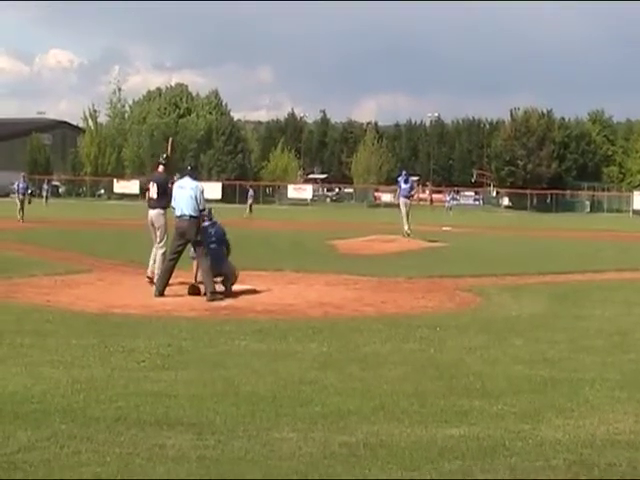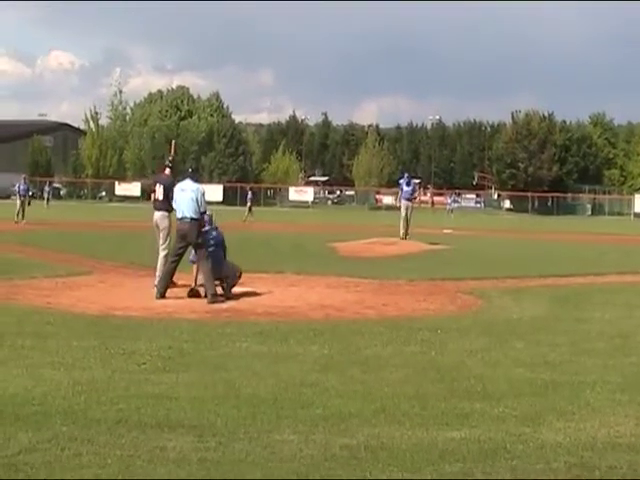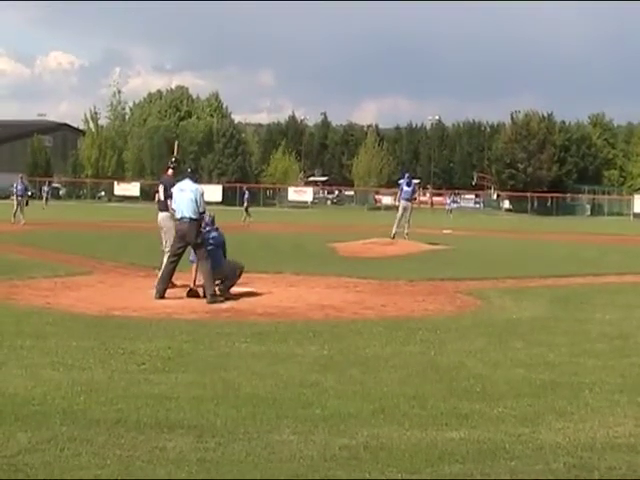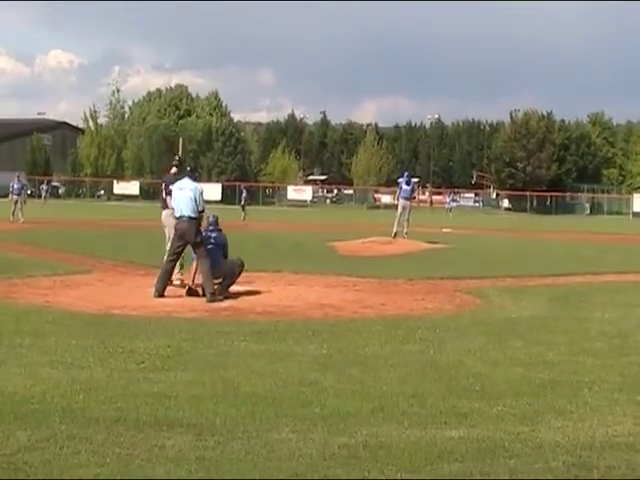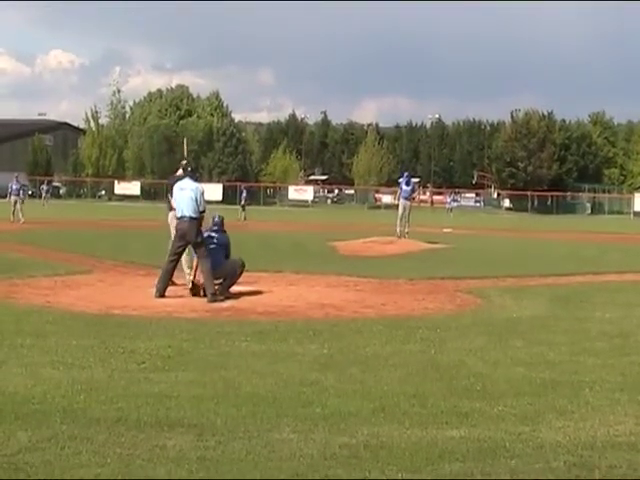
dt=0.2s
person 1, frame 1
left shoulder: (176, 185)
right shoulder: (197, 186)
left elbow: (173, 206)
right elbow: (202, 209)
right wrist: (198, 222)
left hip: (179, 222)
right hip: (192, 223)
left knee: (172, 257)
right knee: (202, 257)
left ankle: (159, 289)
right ankle: (210, 292)
person 1, frame 2
left shoulder: (177, 187)
right shoulder: (198, 188)
left elbow: (175, 208)
right elbow: (202, 211)
left wrist: (181, 217)
right wrist: (200, 225)
left hip: (180, 225)
right hip: (193, 225)
left knee: (173, 259)
right knee: (203, 259)
left ankle: (160, 291)
right ankle: (211, 294)
person 1, frame 3
left shoulder: (176, 187)
right shoulder: (197, 188)
left elbow: (174, 208)
right elbow: (202, 212)
left wrist: (180, 219)
right wrist: (199, 225)
left hip: (179, 225)
right hip: (192, 225)
left knee: (172, 259)
right knee: (203, 259)
left ankle: (159, 291)
right ankle: (210, 294)
person 1, frame 4
left shoulder: (175, 186)
right shoulder: (196, 187)
left elbow: (173, 206)
right elbow: (201, 210)
left wrist: (180, 217)
right wrist: (198, 224)
left hip: (179, 224)
right hip: (192, 224)
left knee: (171, 257)
right knee: (202, 258)
left ankle: (158, 290)
right ankle: (210, 293)
person 1, frame 5
left shoulder: (176, 186)
right shoulder: (197, 187)
left elbow: (174, 207)
right elbow: (202, 211)
left wrist: (181, 217)
right wrist: (198, 225)
left hip: (180, 224)
right hip: (193, 224)
left knee: (172, 258)
right knee: (203, 258)
left ankle: (159, 290)
right ankle: (211, 293)
person 2, frame 1
left shoulder: (151, 177)
right shoulder: (165, 178)
left elbow: (147, 197)
right elbow: (172, 195)
left hip: (150, 212)
right hip: (160, 212)
left knee: (156, 245)
right knee: (161, 247)
left ankle: (150, 272)
right ankle: (158, 278)
person 2, frame 2
left shoulder: (156, 179)
right shoulder: (171, 181)
left elbow: (152, 198)
right elbow: (172, 202)
left hip: (155, 214)
right hip: (164, 214)
left knee: (162, 248)
right knee: (164, 249)
right ankle: (159, 280)
person 2, frame 3
left shoulder: (161, 180)
right shoulder: (172, 181)
left elbow: (156, 199)
right elbow: (170, 203)
right wrist: (175, 214)
left hip: (160, 215)
right hip: (167, 215)
left knee: (166, 248)
right knee: (170, 249)
person 2, frame 4
left shoulder: (165, 178)
right shoulder: (173, 179)
right elbow: (169, 199)
left hip: (165, 213)
right hip: (170, 213)
left knee: (170, 246)
right ankle: (177, 275)
person 2, frame 5
left shoulder: (173, 179)
right shoulder: (177, 180)
right elbow: (173, 201)
left hip: (173, 215)
right hip: (176, 215)
right ankle: (188, 276)
